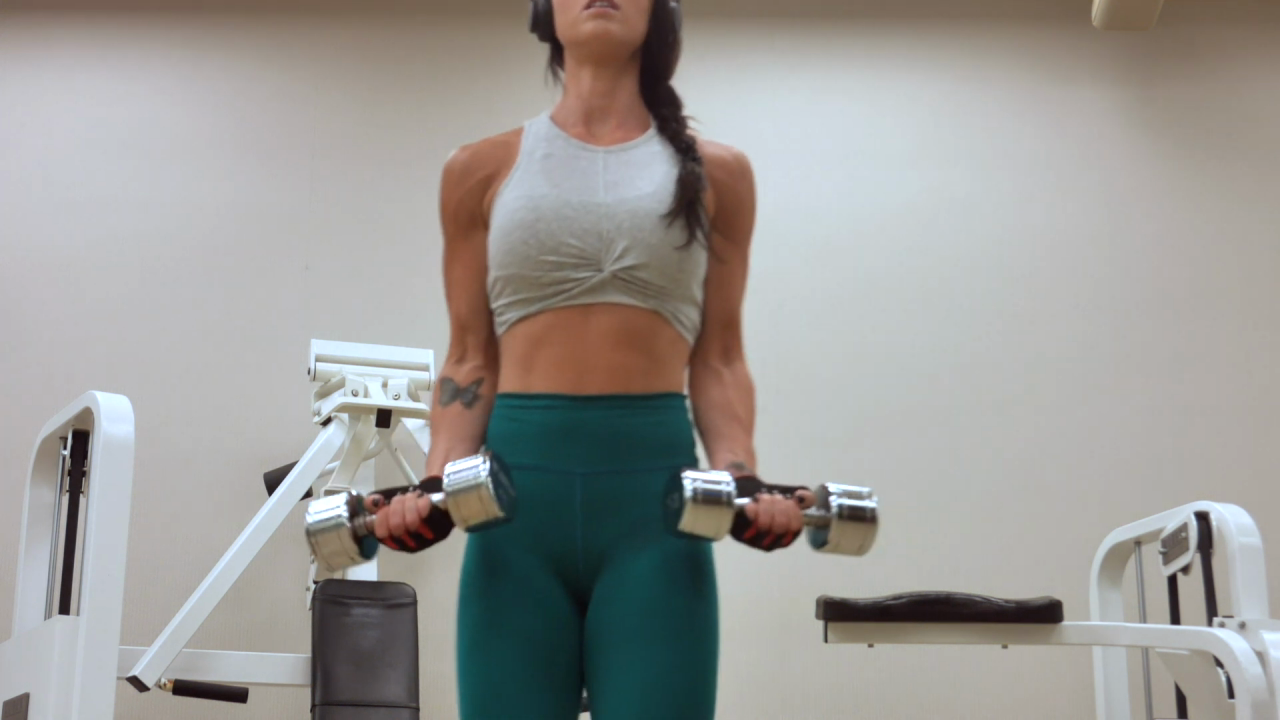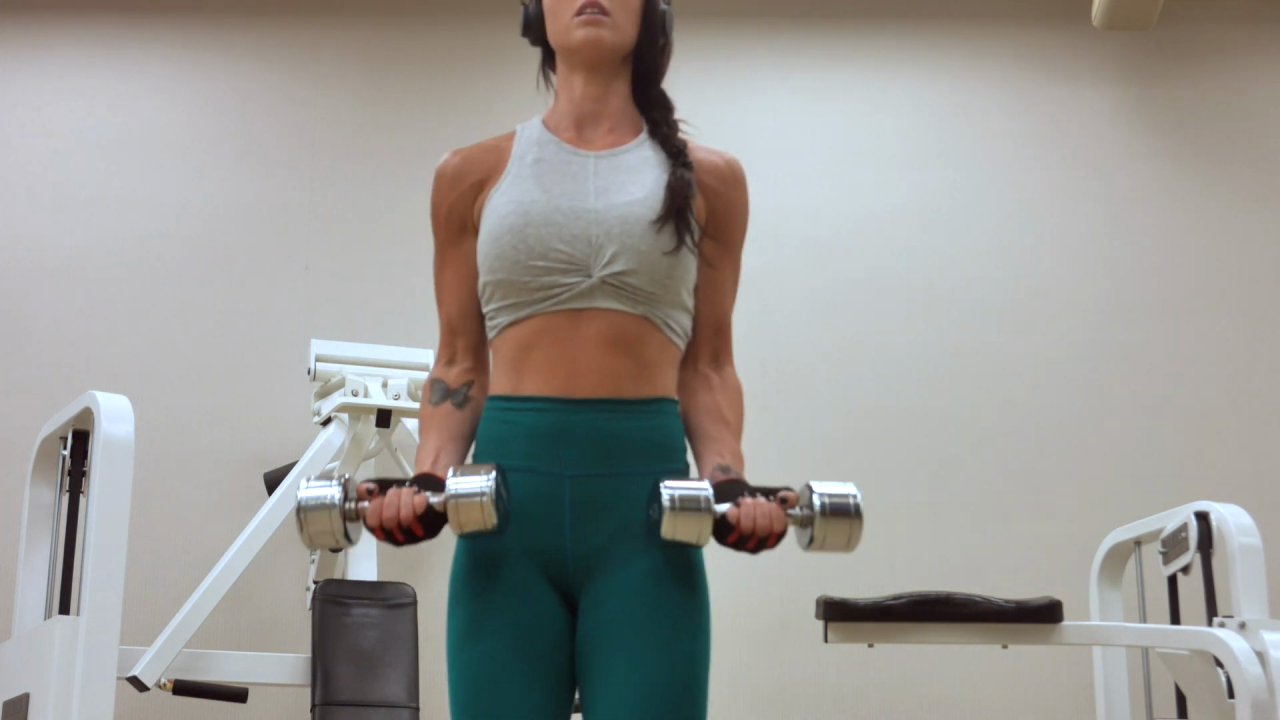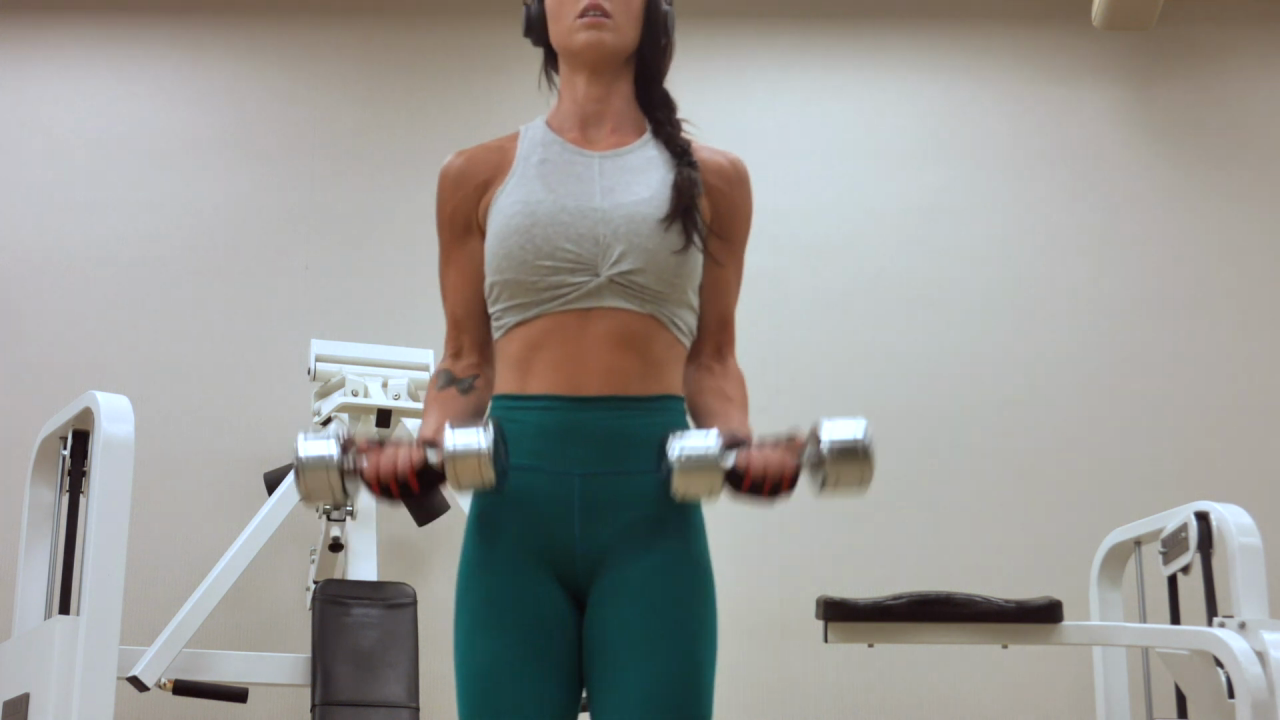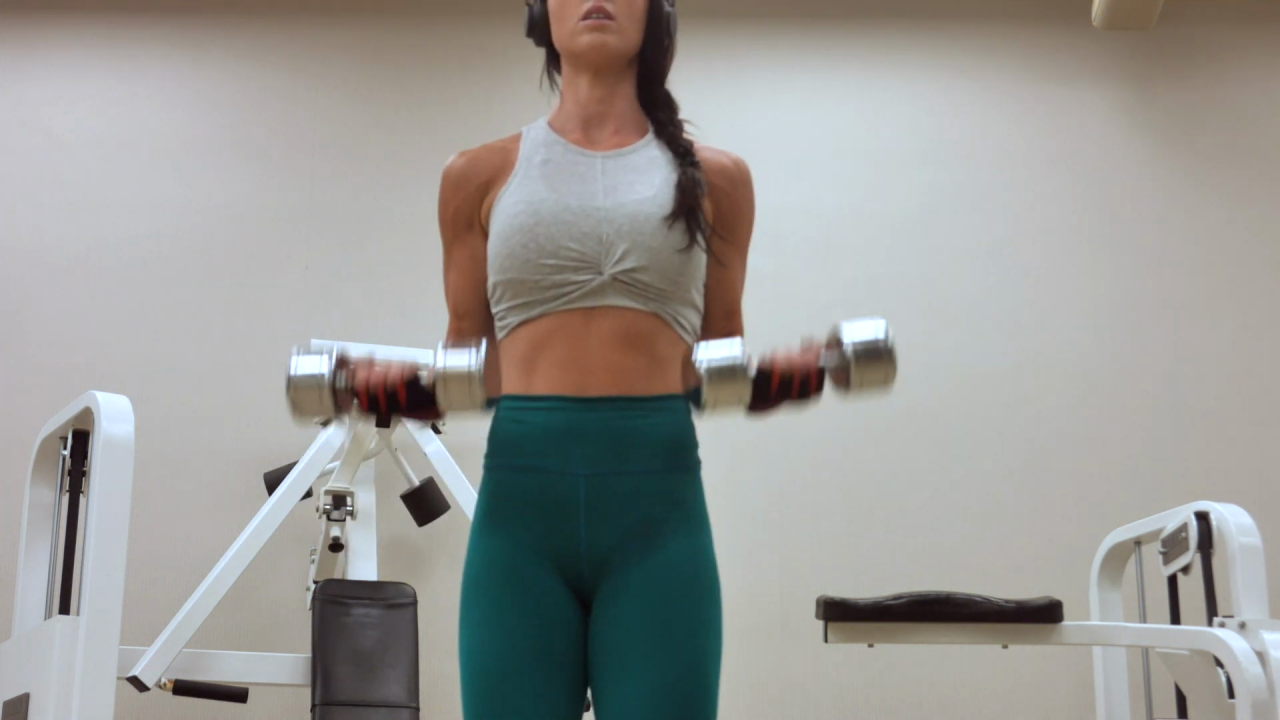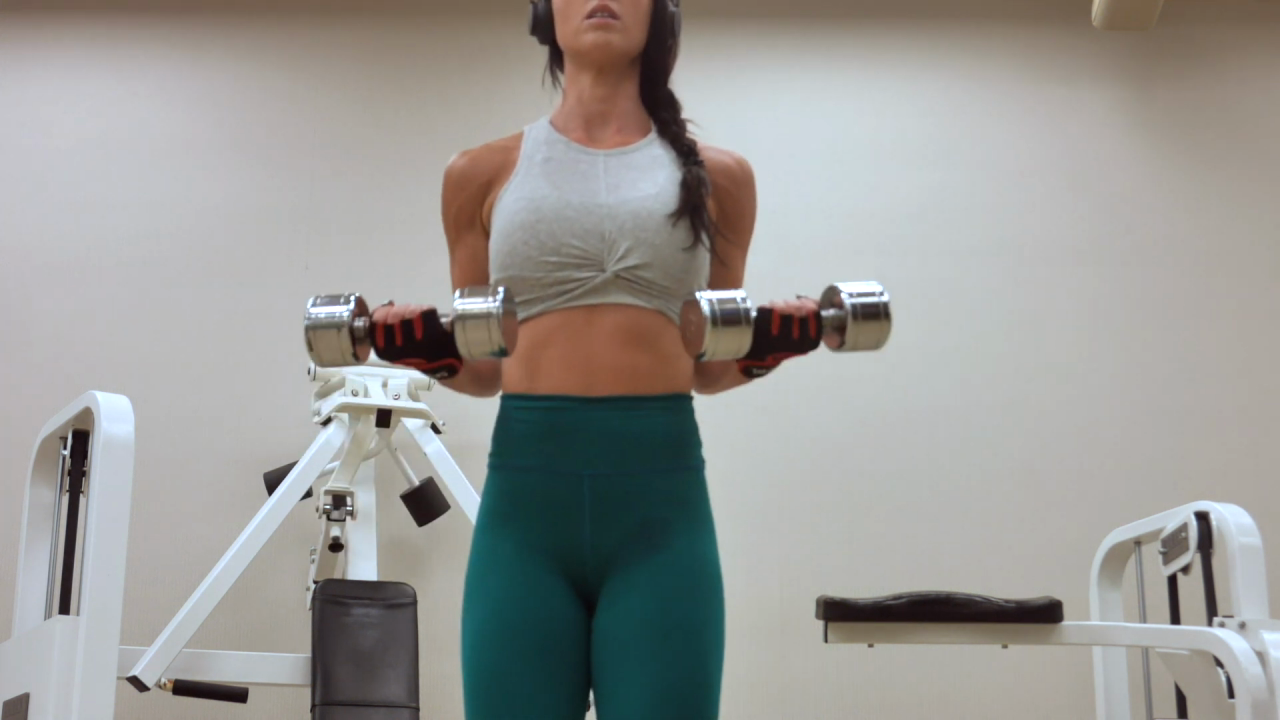
dt=0.2s
person 1, frame 1
left shoulder: (715, 173)
right shoulder: (481, 170)
left elbow: (718, 360)
right elbow: (471, 359)
left wrist: (742, 479)
right wrist: (436, 481)
left hip: (653, 495)
right hip: (519, 493)
person 1, frame 2
left shoulder: (707, 178)
right shoulder: (472, 174)
left elbow: (708, 364)
right elbow: (460, 361)
left wrist: (730, 485)
right wrist: (428, 477)
left hip: (646, 501)
right hip: (509, 499)
person 1, frame 3
left shoulder: (711, 177)
right shoulder: (477, 175)
left elbow: (710, 356)
right elbow: (467, 356)
left wrist: (741, 444)
right wrist: (425, 443)
left hip: (653, 501)
right hip: (517, 496)
person 1, frame 4
left shoulder: (714, 178)
right shoulder: (480, 175)
right elbow: (472, 355)
left wrist: (763, 381)
right wrist: (420, 385)
left hip: (658, 500)
right hip: (522, 497)
person 1, frame 5
left shoulder: (716, 177)
right shoulder: (481, 174)
right elbow: (481, 361)
left wrist: (761, 350)
right wrist: (434, 353)
left hip: (661, 498)
right hip: (524, 495)
